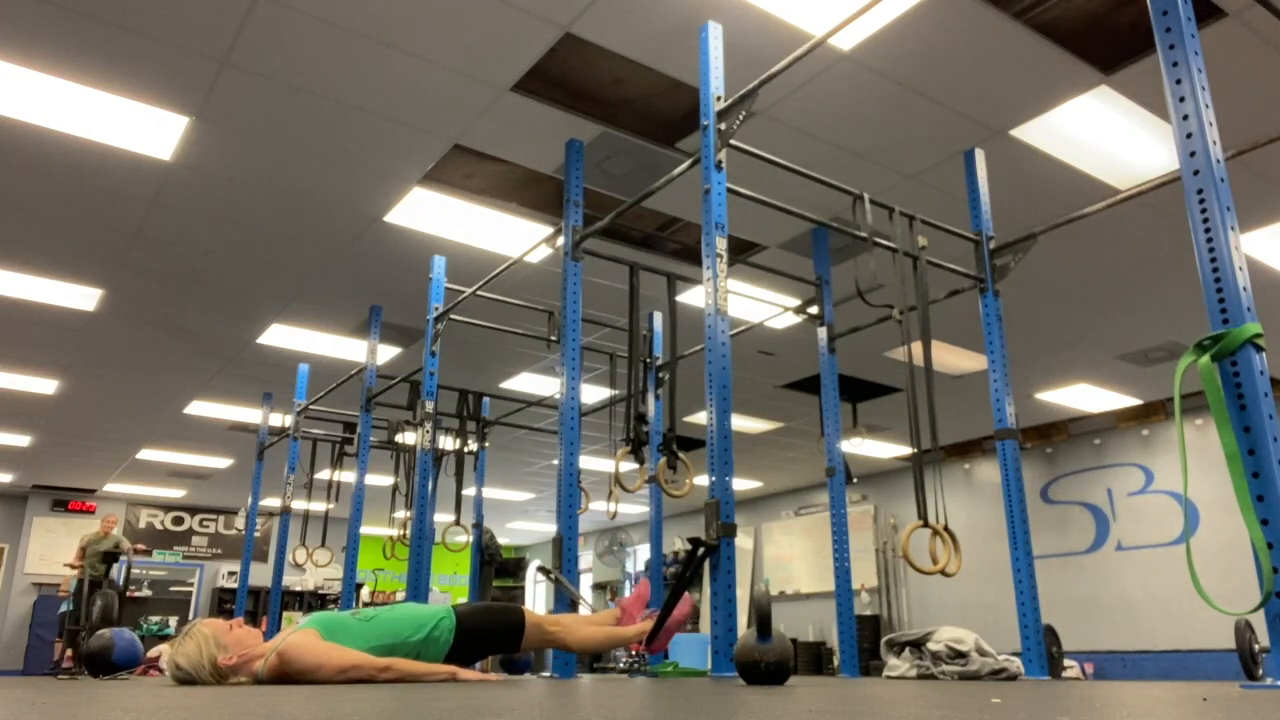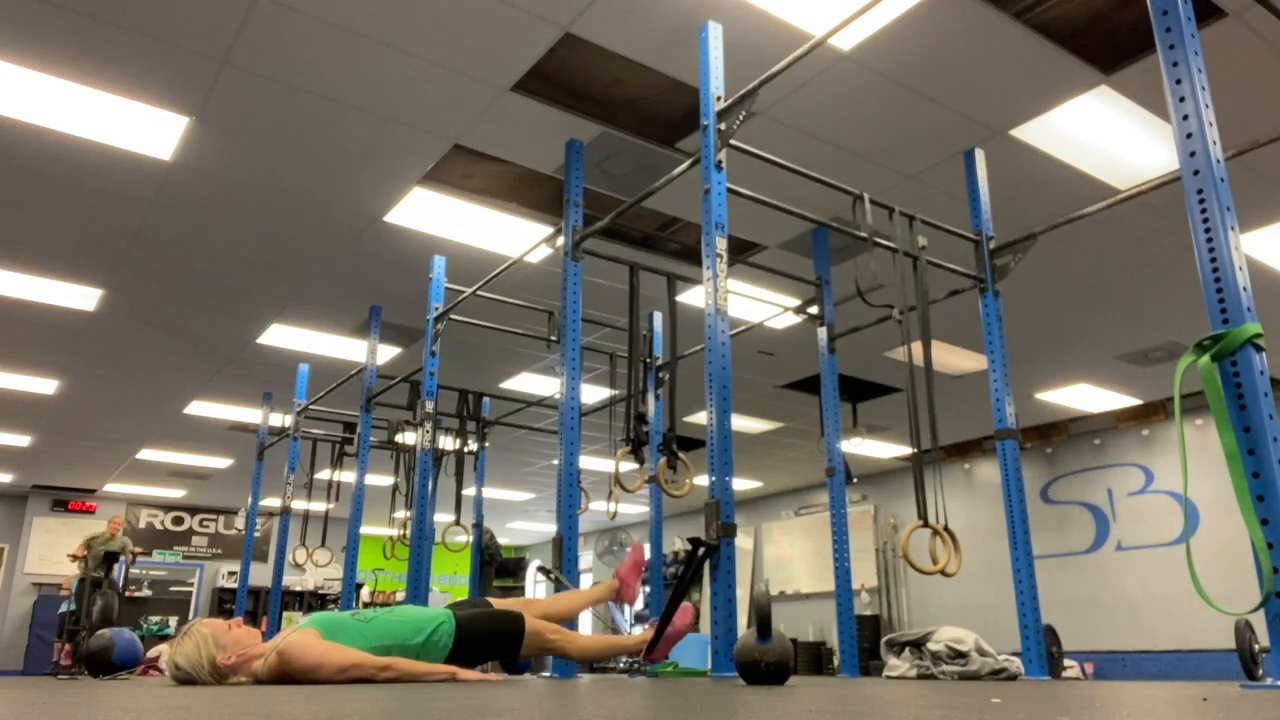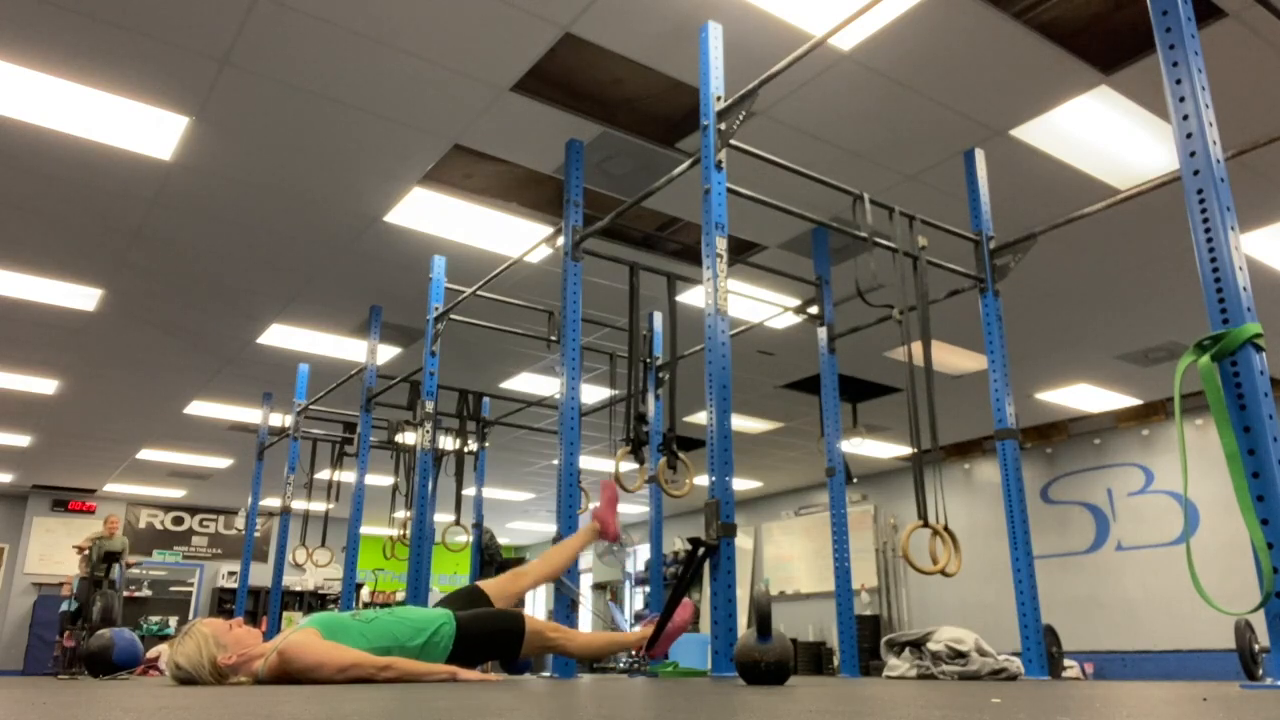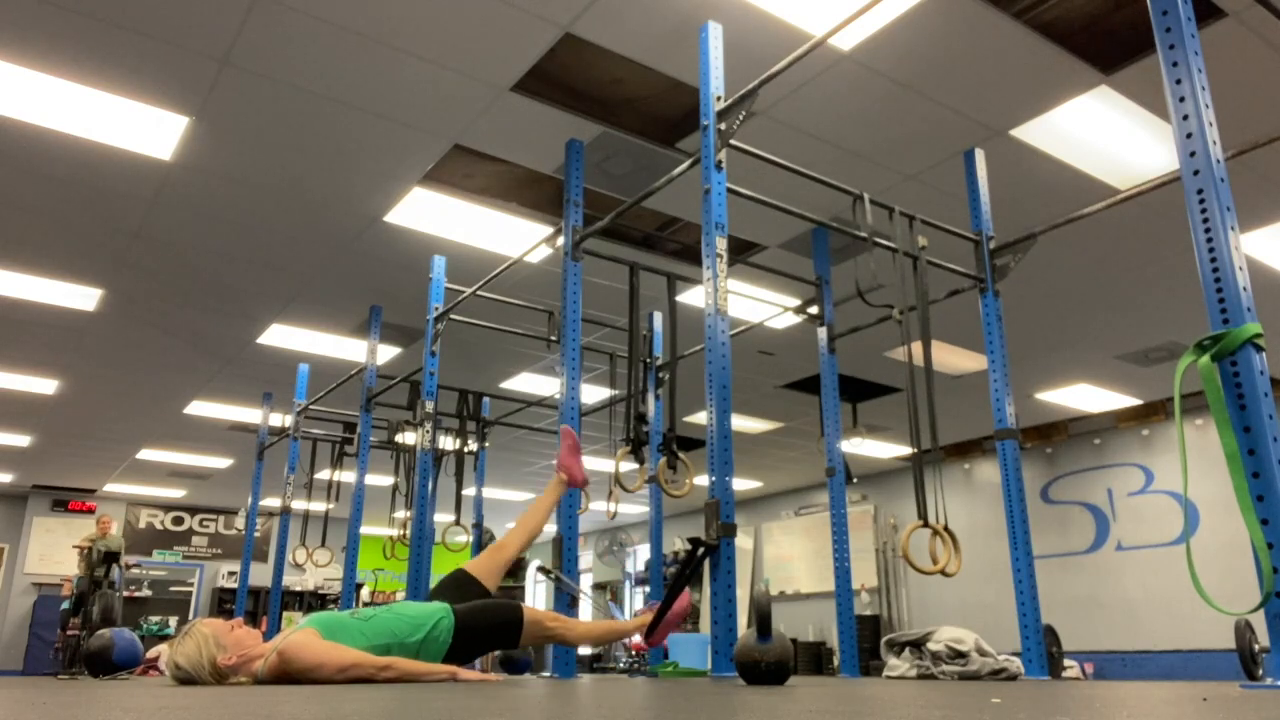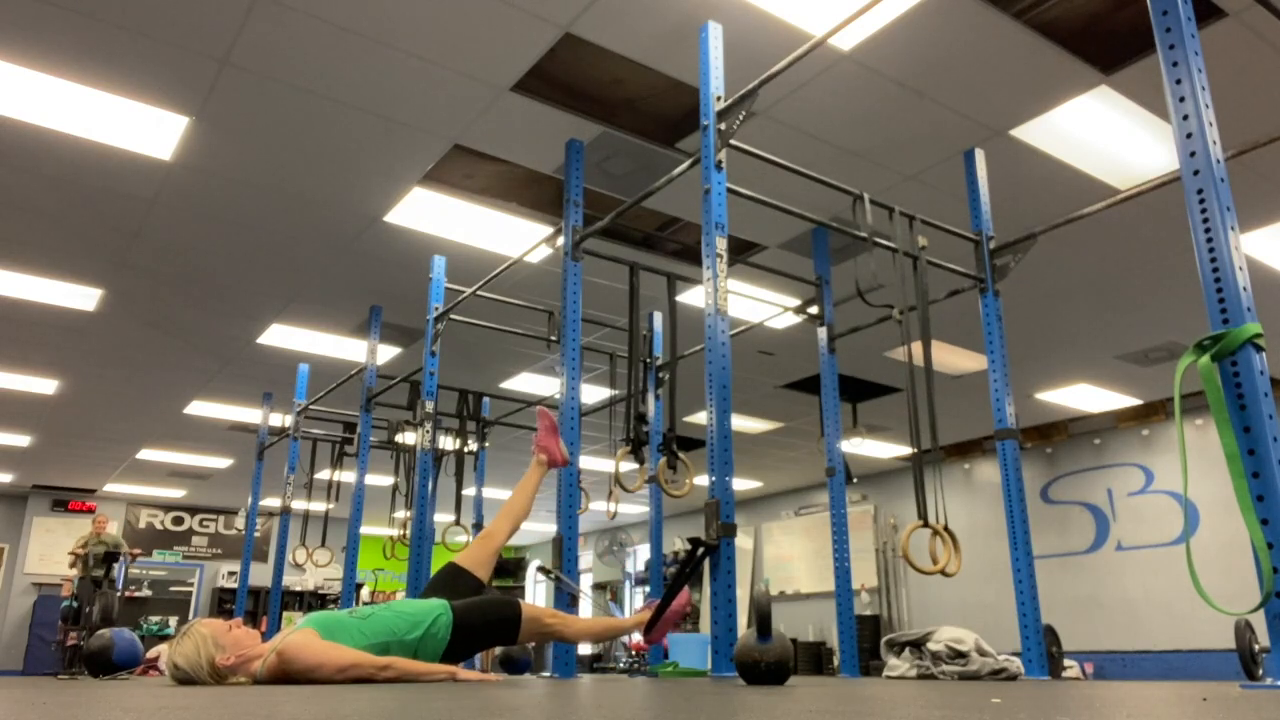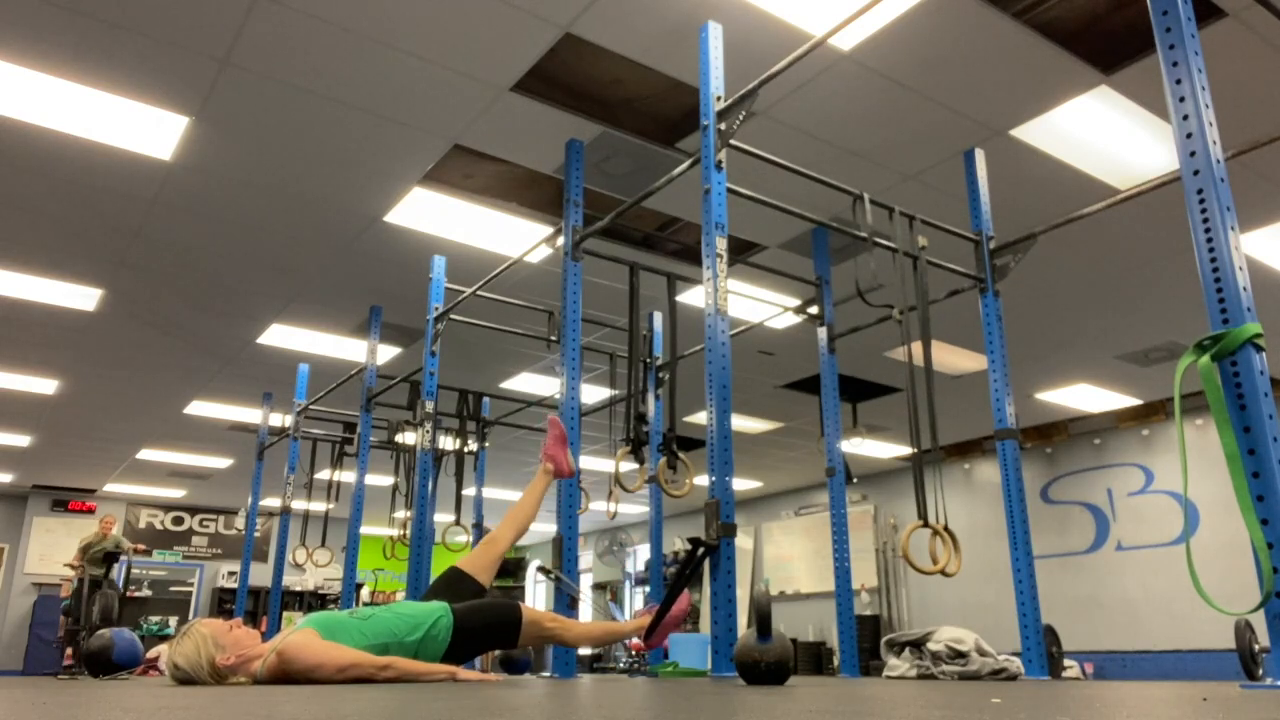
dt=0.2s
person 1, frame 1
left shoulder: (279, 649)
right shoulder: (289, 657)
right elbow: (380, 669)
right wrist: (456, 673)
left hip: (433, 621)
right hip: (442, 637)
left knee: (532, 616)
right knee: (546, 628)
left ankle: (621, 617)
right ankle: (645, 633)
person 1, frame 2
left shoulder: (280, 644)
right shoulder: (288, 656)
right elbow: (380, 667)
right wrist: (456, 672)
left hip: (433, 625)
right hip: (442, 640)
left knee: (525, 607)
right knee: (549, 634)
left ankle: (616, 585)
right ankle: (647, 640)
person 1, frame 3
left shoulder: (279, 646)
right shoulder: (290, 656)
right elbow: (382, 666)
right wrist: (457, 672)
left hip: (431, 624)
right hip: (444, 639)
left knee: (521, 579)
right knee: (553, 633)
left ankle: (596, 525)
right ankle: (646, 636)
person 1, frame 4
left shoulder: (278, 650)
right shoulder: (290, 657)
right elbow: (383, 668)
right wrist: (457, 675)
left hip: (428, 616)
right hip: (442, 634)
left knee: (505, 550)
right knee: (550, 624)
left ankle: (564, 477)
right ankle: (646, 625)
person 1, frame 5
left shoulder: (275, 651)
right shoulder: (289, 657)
right elbow: (382, 668)
right wrist: (458, 674)
left hip: (424, 613)
right hip: (441, 631)
left knee: (492, 538)
right knee: (549, 620)
left ankle: (543, 459)
right ankle: (644, 621)
person 1, frame 6
left shoulder: (276, 653)
right shoulder: (290, 656)
right elbow: (380, 667)
right wrist: (457, 672)
left hip: (425, 615)
right hip: (441, 631)
left knee: (496, 543)
right knee: (548, 623)
left ankle: (551, 470)
right ankle: (645, 627)
